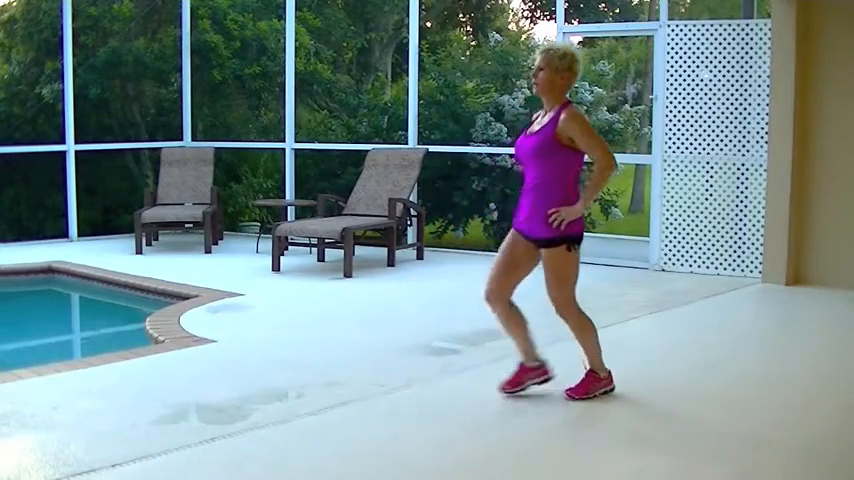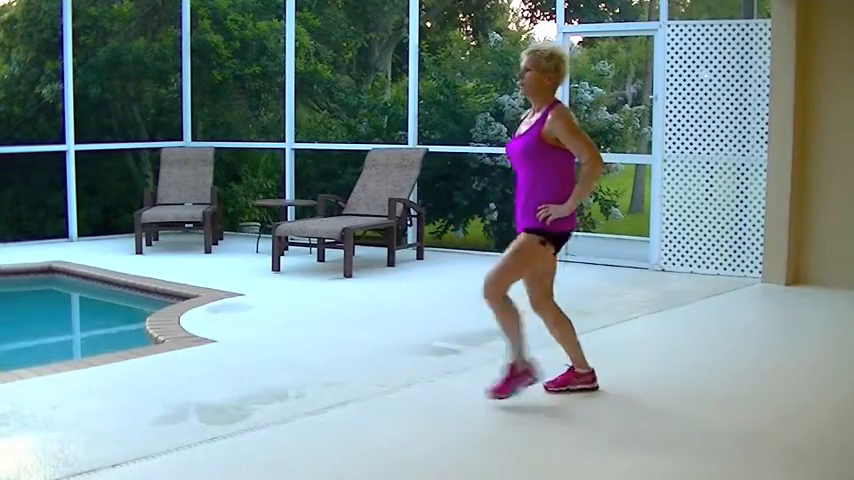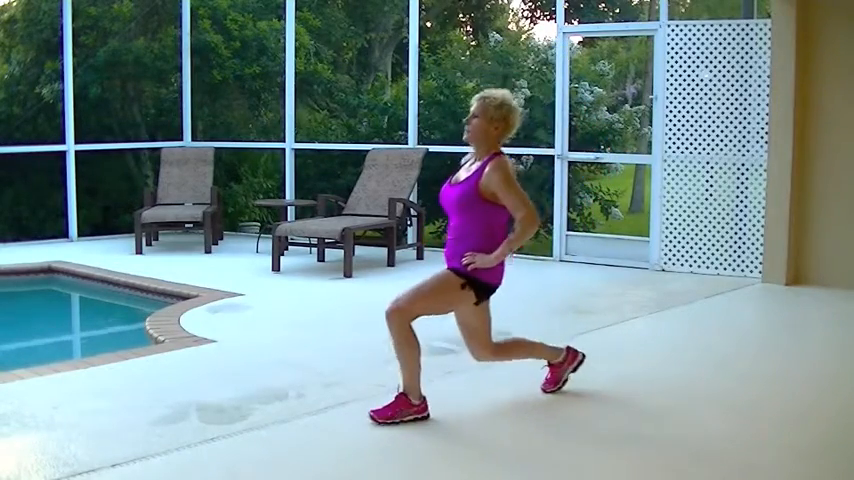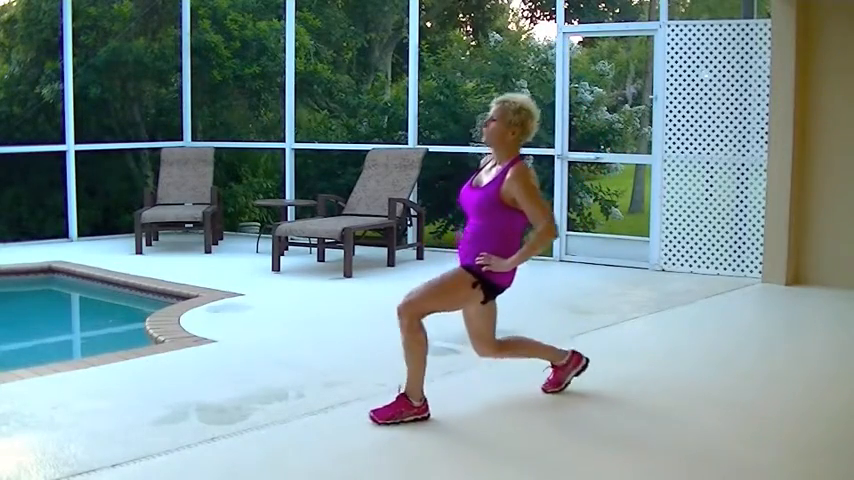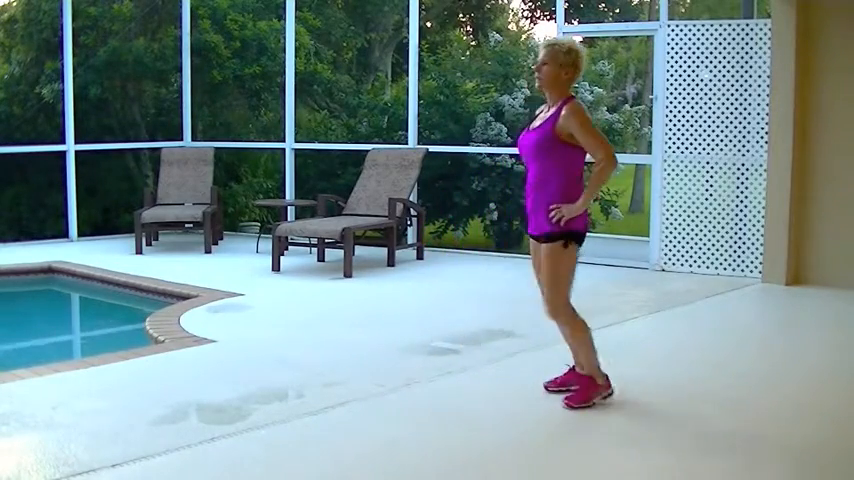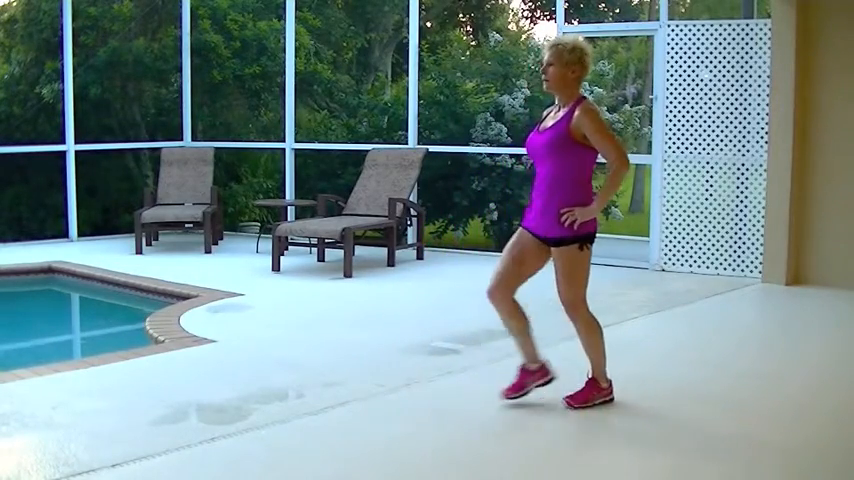
dt=0.5s
person 1, frame 1
left shoulder: (569, 117)
right shoulder: (538, 117)
left elbow: (606, 161)
left wrist: (579, 207)
left hip: (557, 227)
right hip: (526, 221)
left knee: (564, 307)
right knee: (495, 294)
left ankle: (600, 376)
right ankle: (532, 364)
person 1, frame 2
left shoulder: (555, 118)
right shoulder: (529, 117)
left elbow: (593, 162)
left wrist: (564, 207)
left hip: (547, 226)
right hip: (530, 222)
left knee: (493, 288)
right knee: (542, 303)
left ankle: (520, 365)
right ankle: (581, 371)
person 1, frame 3
left shoulder: (497, 169)
right shoulder: (470, 161)
left elbow: (529, 220)
left wrist: (496, 256)
left hip: (475, 271)
right hip: (462, 270)
left knee: (397, 313)
right knee: (485, 351)
left ankle: (413, 400)
right ankle: (562, 356)
person 1, frame 4
left shoulder: (516, 175)
right shoulder: (489, 162)
left elbow: (547, 229)
left wrist: (511, 260)
left hip: (486, 269)
right hip: (473, 265)
left knee: (408, 309)
right knee: (486, 347)
left ankle: (413, 401)
right ankle: (566, 359)
person 1, frame 5
left shoulder: (571, 112)
right shoulder: (542, 112)
left elbow: (607, 159)
left wrist: (581, 203)
left hip: (561, 223)
right hip: (540, 220)
left knee: (556, 306)
right knee: (554, 305)
left ankle: (595, 378)
right ankle: (582, 370)
person 1, frame 6
left shoulder: (583, 114)
right shoulder: (549, 114)
left elbow: (619, 162)
left wrist: (594, 208)
left hip: (570, 225)
right hip: (537, 221)
left knee: (573, 306)
right knee: (498, 291)
left ankle: (600, 383)
right ankle: (534, 366)
